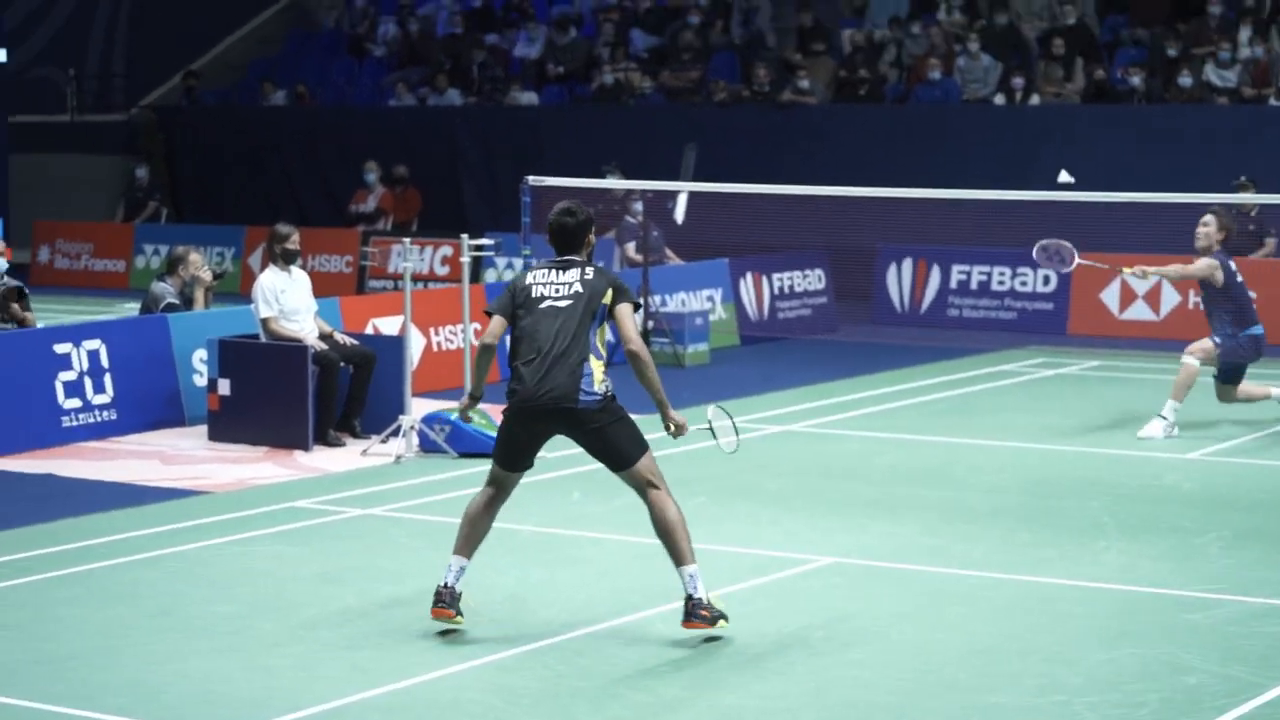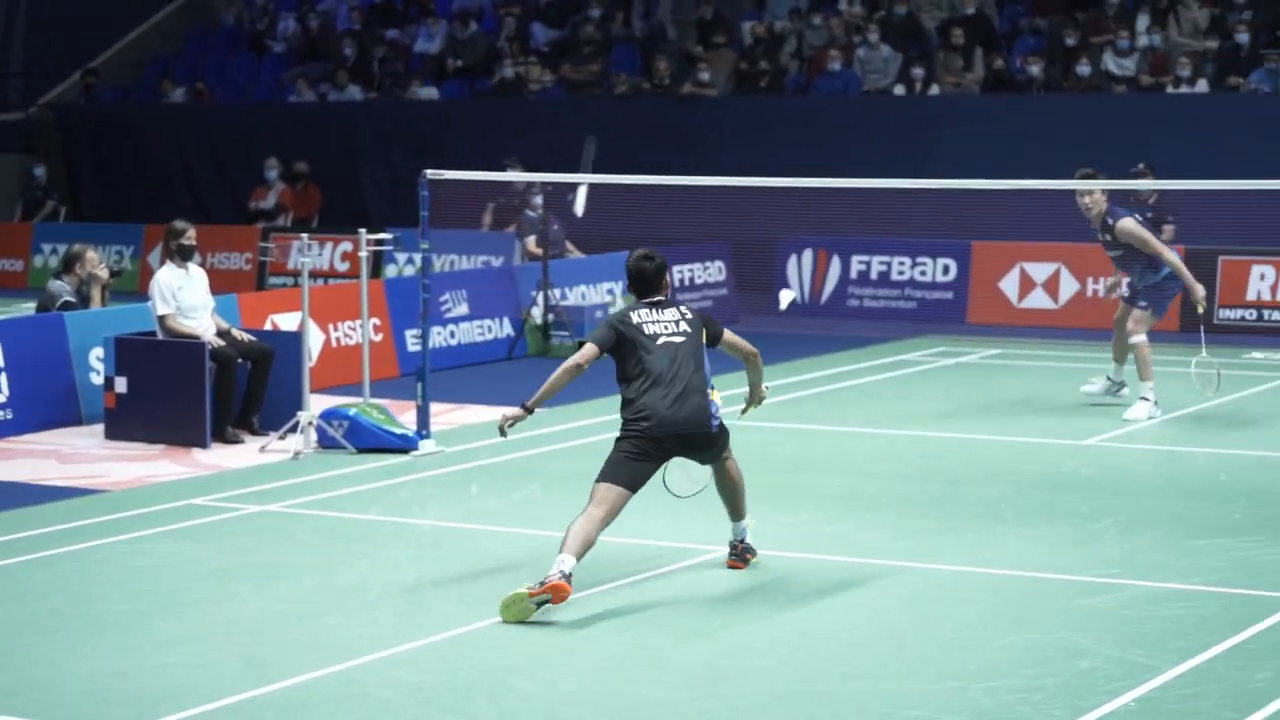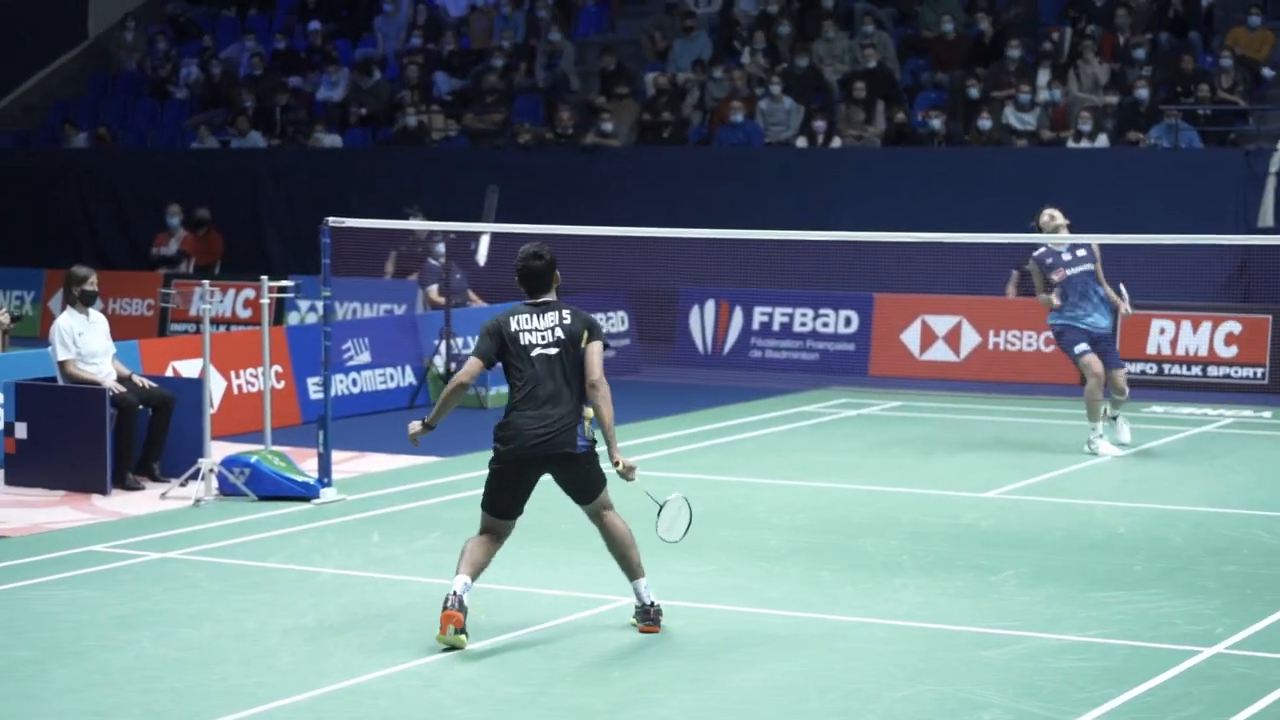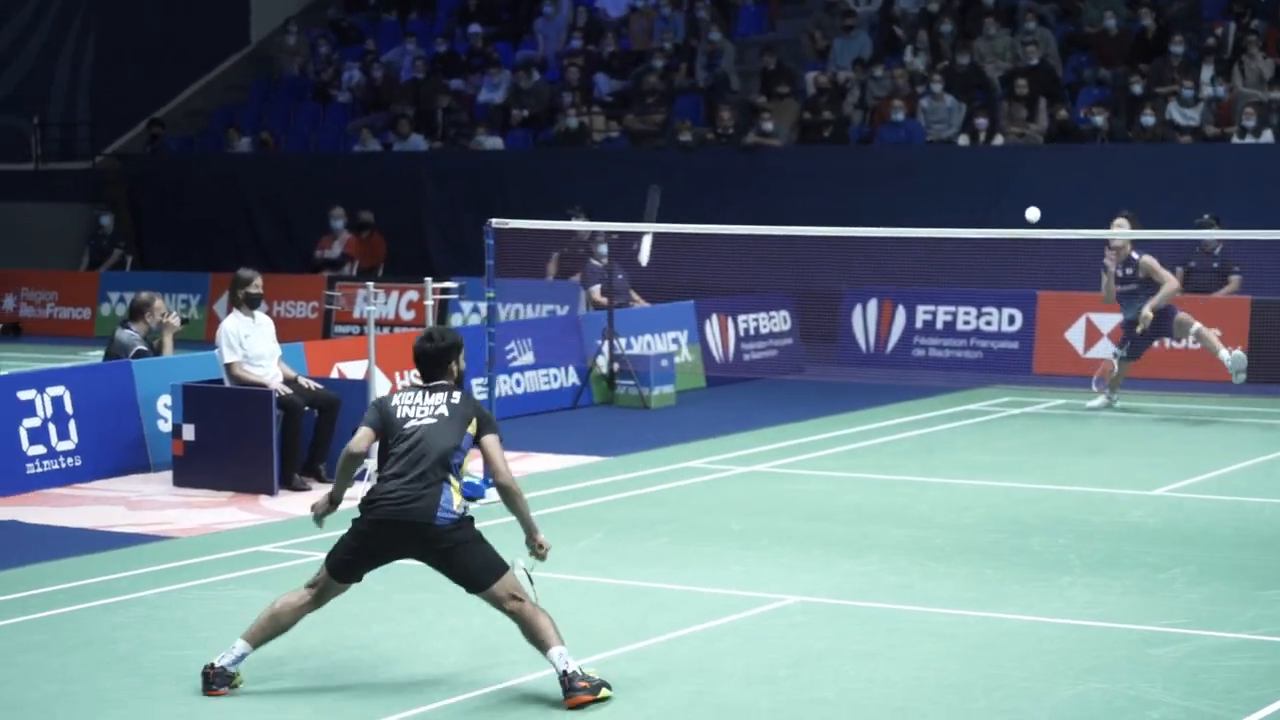
dt=0.7s
person 1, frame 1
left shoulder: (523, 282)
right shoulder: (605, 280)
left elbow: (488, 342)
right elbow: (635, 349)
left wrist: (473, 396)
right wrist: (666, 409)
left hip: (526, 402)
right hip: (587, 401)
left knee: (494, 490)
right knee: (655, 488)
left ankle: (447, 591)
right ankle: (697, 601)
person 1, frame 2
left shoulder: (620, 321)
right shoulder: (694, 316)
left elbow: (577, 364)
right elbow: (750, 353)
left wrist: (526, 408)
right wrist: (756, 389)
left hip: (646, 429)
right hip: (702, 424)
left knee: (596, 511)
right knee: (723, 457)
left ankle: (557, 578)
right ankle: (740, 543)
person 1, frame 3
left shoulder: (502, 323)
right shoulder: (581, 321)
left elbow: (462, 380)
right elbow: (597, 382)
left wrist: (428, 422)
right wrist: (614, 448)
left hip: (514, 443)
right hip: (567, 441)
left knee: (490, 532)
right knee: (603, 511)
left ankle: (456, 601)
right ankle: (646, 605)
person 1, frame 4
left shoulder: (389, 402)
right shoulder: (471, 408)
left elbow: (354, 450)
right elbow: (503, 480)
left wrist: (333, 497)
right wrist: (533, 535)
left hip: (381, 517)
right hip: (439, 523)
left knee: (315, 593)
right knee: (516, 601)
left ankle: (225, 667)
right ankle: (571, 677)
person 2, frame 1
left shoulder: (1211, 263)
right shoulder: (1218, 258)
left elbow: (1183, 271)
left wrist: (1152, 270)
left hip: (1245, 338)
right hip: (1237, 336)
left knee: (1193, 352)
right knee: (1226, 394)
left ankle: (1167, 419)
person 2, frame 2
left shoulder: (1121, 224)
right shoulder: (1096, 221)
left elbow: (1162, 253)
left wrist: (1193, 286)
right wrist: (1116, 275)
left hip: (1164, 275)
right hip: (1142, 276)
left knee: (1134, 328)
right knee: (1119, 324)
left ankle: (1148, 400)
right ankle: (1115, 381)
person 2, frame 3
left shoulder: (1089, 247)
right shoulder: (1039, 257)
left elbow: (1101, 283)
right elbow: (1040, 295)
left wrist: (1118, 303)
right wrist: (1048, 301)
left hip: (1101, 326)
right hip: (1067, 325)
left knee: (1119, 386)
right knee: (1095, 372)
left ankle: (1112, 414)
right ankle: (1095, 436)
person 2, frame 4
left shoulder: (1143, 261)
right shoulder: (1108, 264)
left elbow: (1173, 285)
right elbow: (1107, 298)
left wrist: (1148, 307)
right wrist: (1110, 273)
left hip: (1162, 313)
right hip: (1135, 323)
left knee: (1185, 322)
right knee: (1117, 368)
left ankle: (1229, 361)
right ankle: (1110, 395)
person 3, frame 1
left shoulder: (302, 275)
right shoulder: (266, 281)
right elbow: (271, 327)
left wrist: (333, 332)
right wrist: (303, 338)
left hip: (314, 340)
right hip: (287, 344)
left knee: (366, 356)
right knee: (331, 360)
left ankle: (349, 419)
right ankle: (324, 428)
person 3, frame 2
left shoulder: (199, 272)
right shoulder: (163, 278)
right elbow: (168, 324)
left wrist: (230, 329)
right wrist: (200, 334)
left hip: (211, 336)
right hip: (185, 341)
left knee: (263, 352)
right knee: (228, 356)
left ankle: (247, 416)
right ankle: (222, 425)
person 3, frame 3
left shoulder: (99, 318)
right shoulder: (63, 324)
right elbow: (68, 370)
left wrist: (131, 375)
right wrist: (101, 381)
left hip: (111, 382)
right hip: (85, 387)
left knee: (164, 398)
right knee: (128, 402)
left ankle: (148, 463)
right ankle: (122, 473)
person 3, frame 4
left shoulder: (265, 320)
right shoulder: (230, 326)
right elbow: (235, 372)
left wrist: (297, 377)
right wrist: (267, 383)
left hip: (278, 384)
right hip: (252, 389)
left knee: (330, 400)
right knee: (295, 404)
left ankle: (314, 464)
right ankle: (289, 474)
